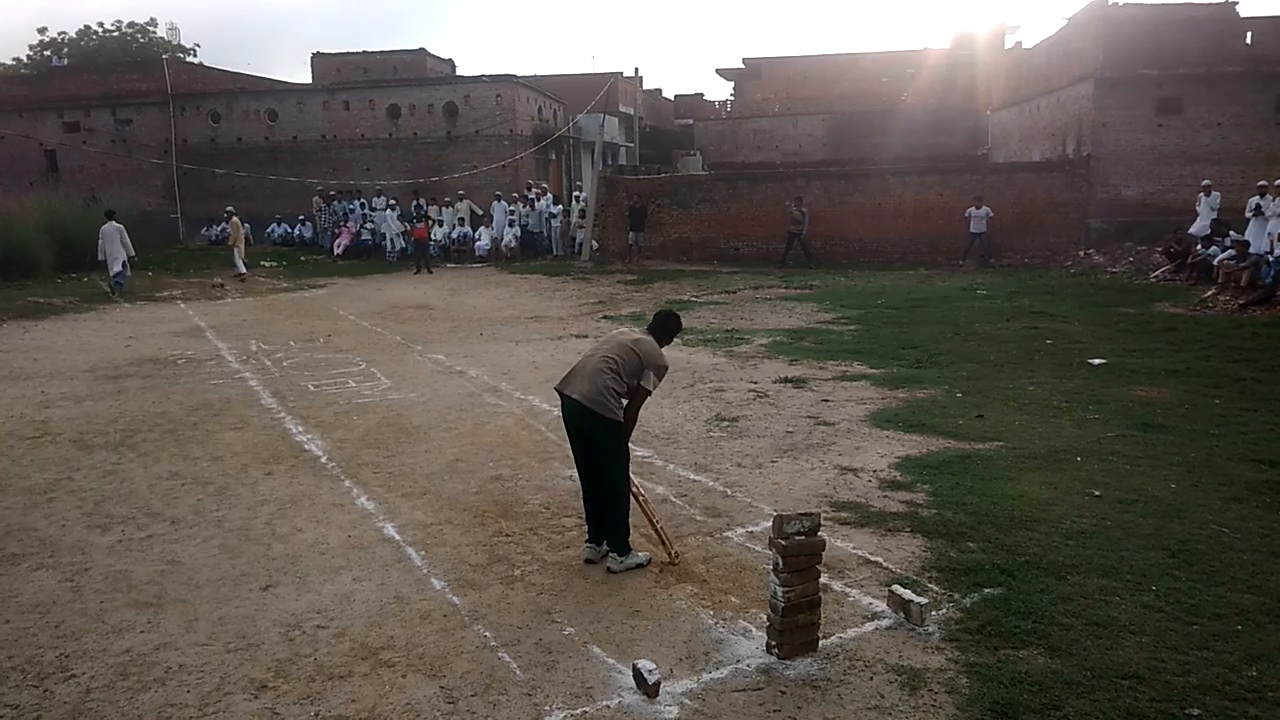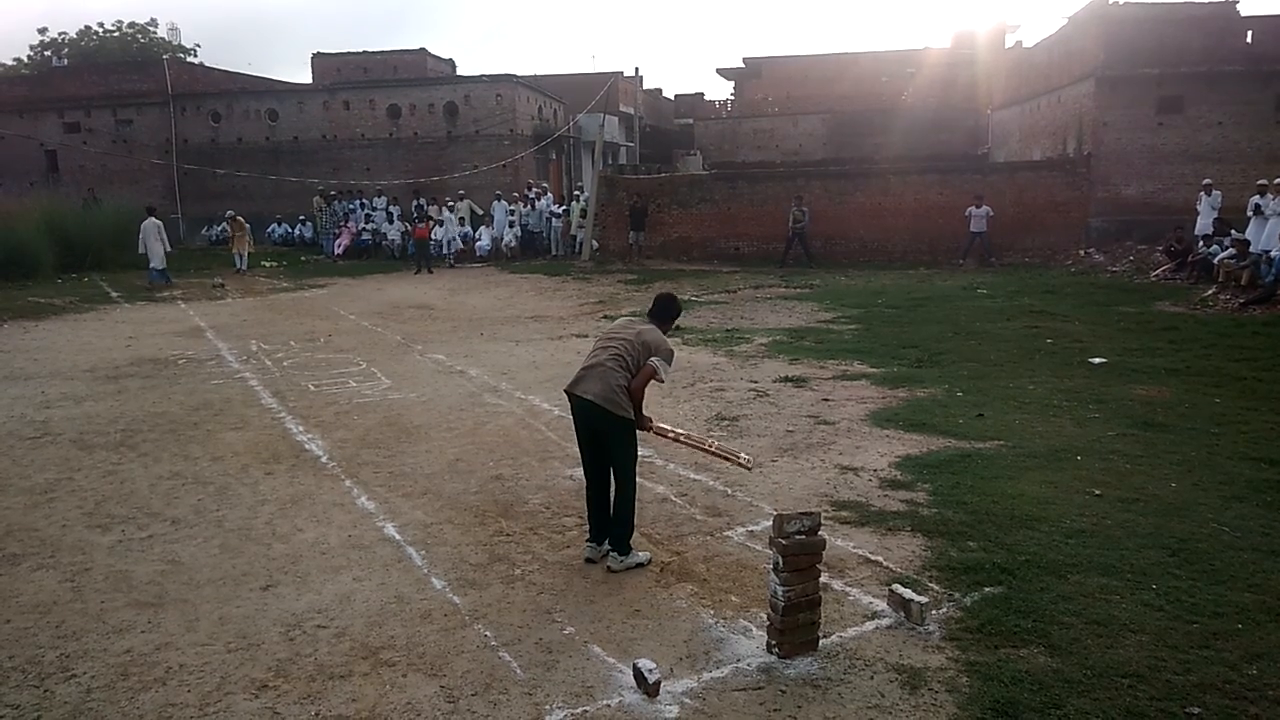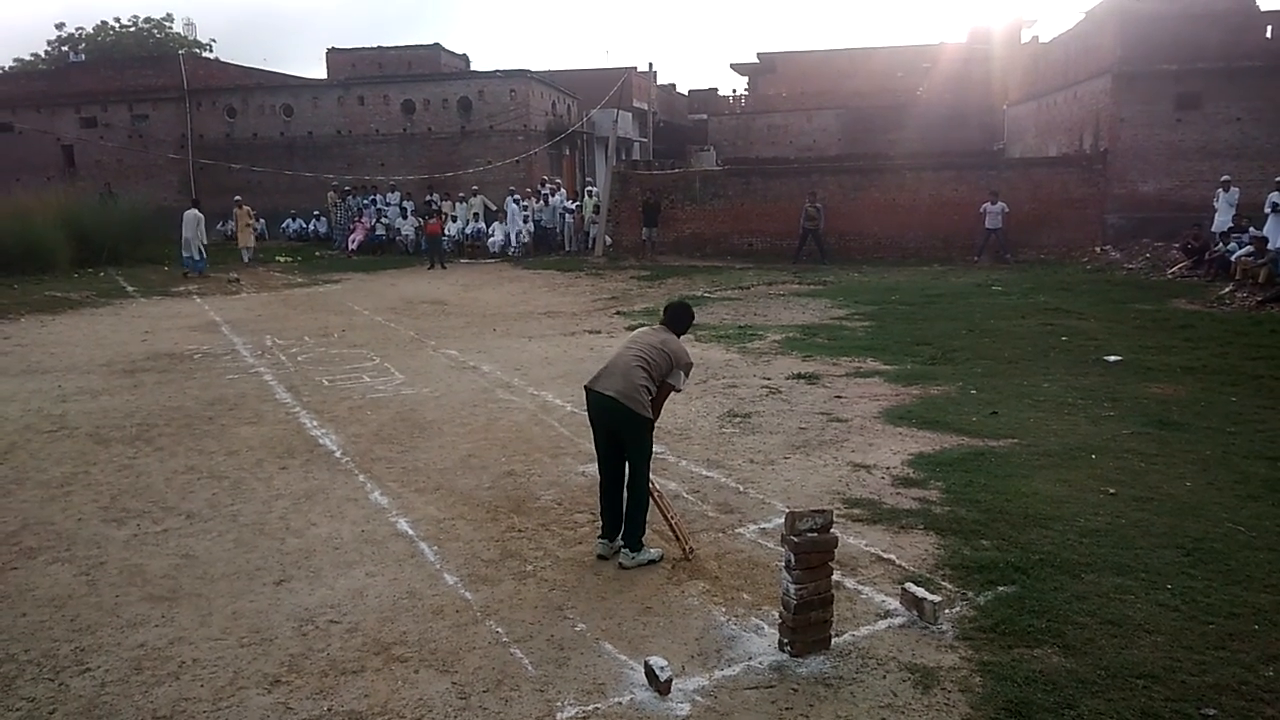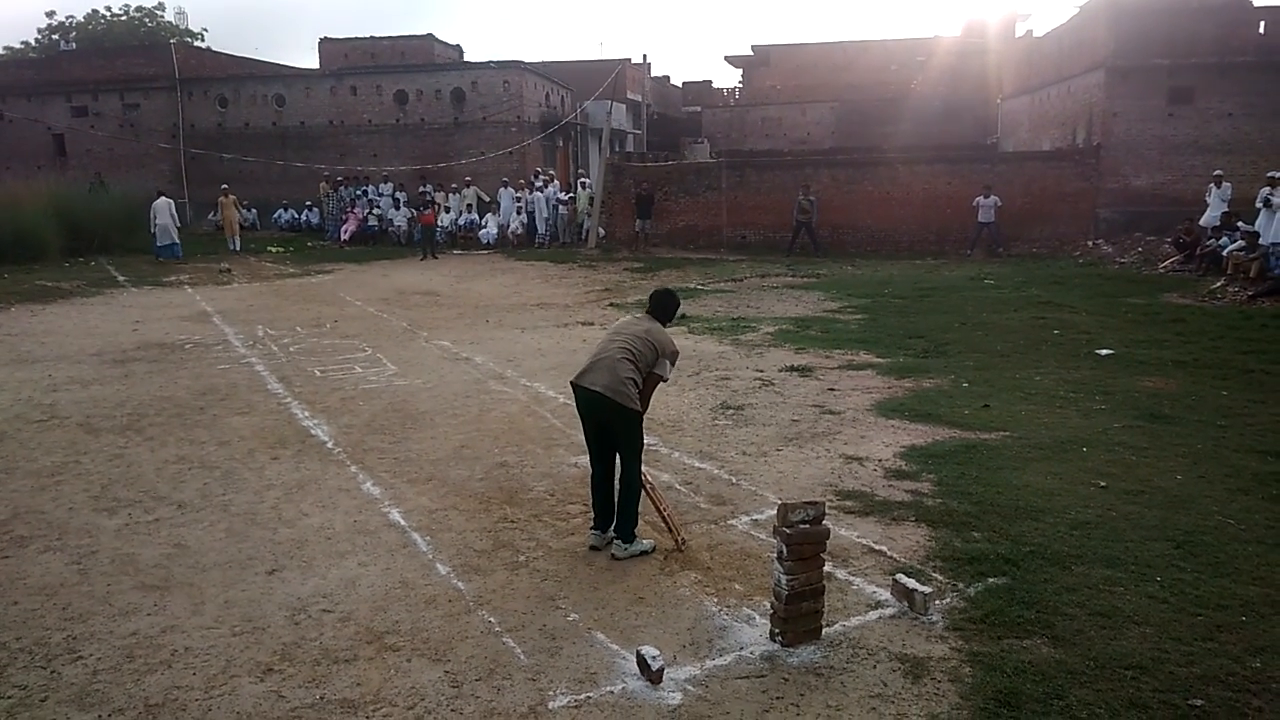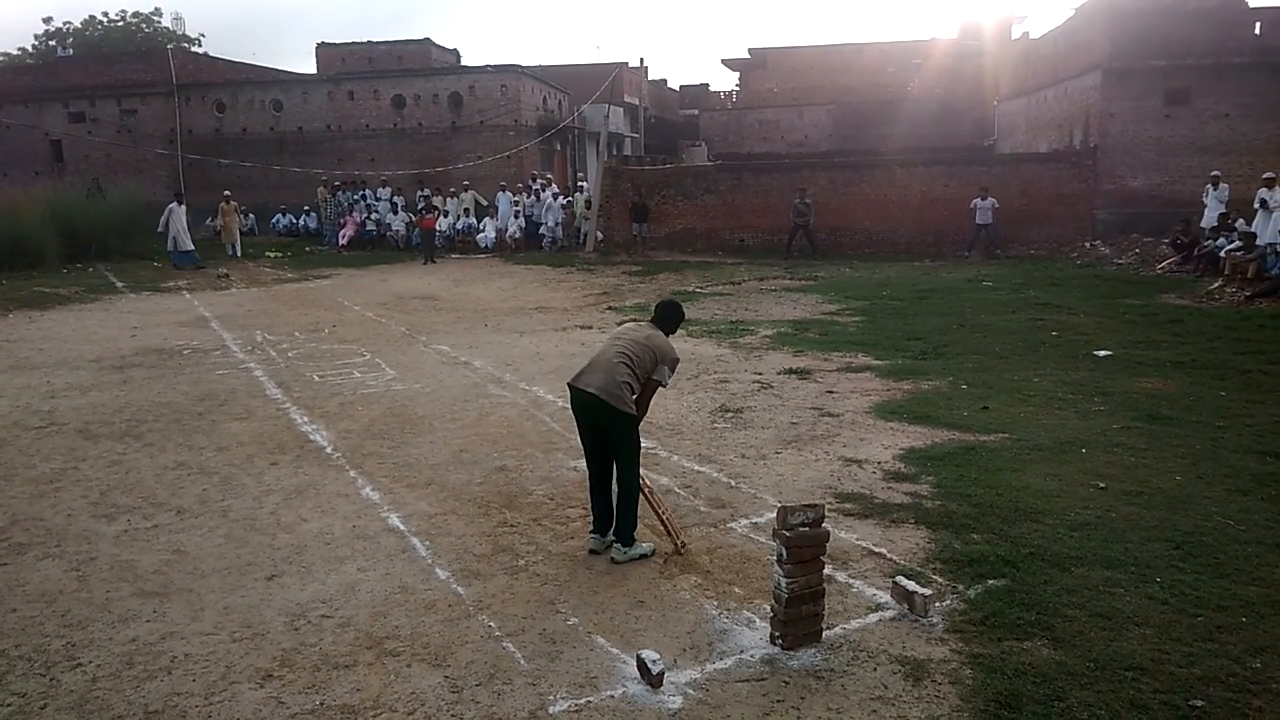
dt=1s
person 1, frame 1
left shoulder: (623, 333)
right shoulder: (657, 360)
right elbow: (632, 408)
right wrist: (621, 442)
left hip: (569, 396)
right hip: (599, 406)
left knee: (590, 479)
right knee: (617, 484)
left ankle: (595, 544)
right ankle: (619, 553)
person 1, frame 2
left shoulder: (622, 323)
right shoulder: (662, 346)
right elbow: (635, 387)
left wrist: (632, 415)
right wrist: (639, 417)
left hip: (578, 396)
right hip: (610, 406)
left knee: (595, 477)
right knee: (624, 482)
left ankle: (595, 543)
right ankle: (620, 553)
person 1, frame 3
left shoulder: (640, 333)
right shoulder: (682, 357)
right elbow: (657, 402)
left wrist: (641, 428)
right wrist: (645, 428)
left hip: (596, 394)
right hip: (630, 405)
left knee: (609, 473)
right knee: (638, 479)
left ankle: (607, 539)
right ankle: (632, 549)
person 1, frame 4
left shoulder: (623, 323)
right shoulder: (667, 345)
right elbow: (646, 392)
right wrist: (634, 420)
left hip: (583, 387)
right hip: (618, 397)
left knee: (600, 465)
right knee: (630, 470)
left ankle: (599, 531)
right ankle: (624, 541)
person 1, frame 5
left shoulder: (626, 328)
right shoulder: (668, 352)
right elbow: (643, 399)
left wrist: (626, 427)
right wrist: (630, 428)
left hip: (580, 390)
right hip: (612, 400)
left knee: (597, 470)
right knee: (627, 475)
left ankle: (599, 535)
right ankle: (624, 544)
